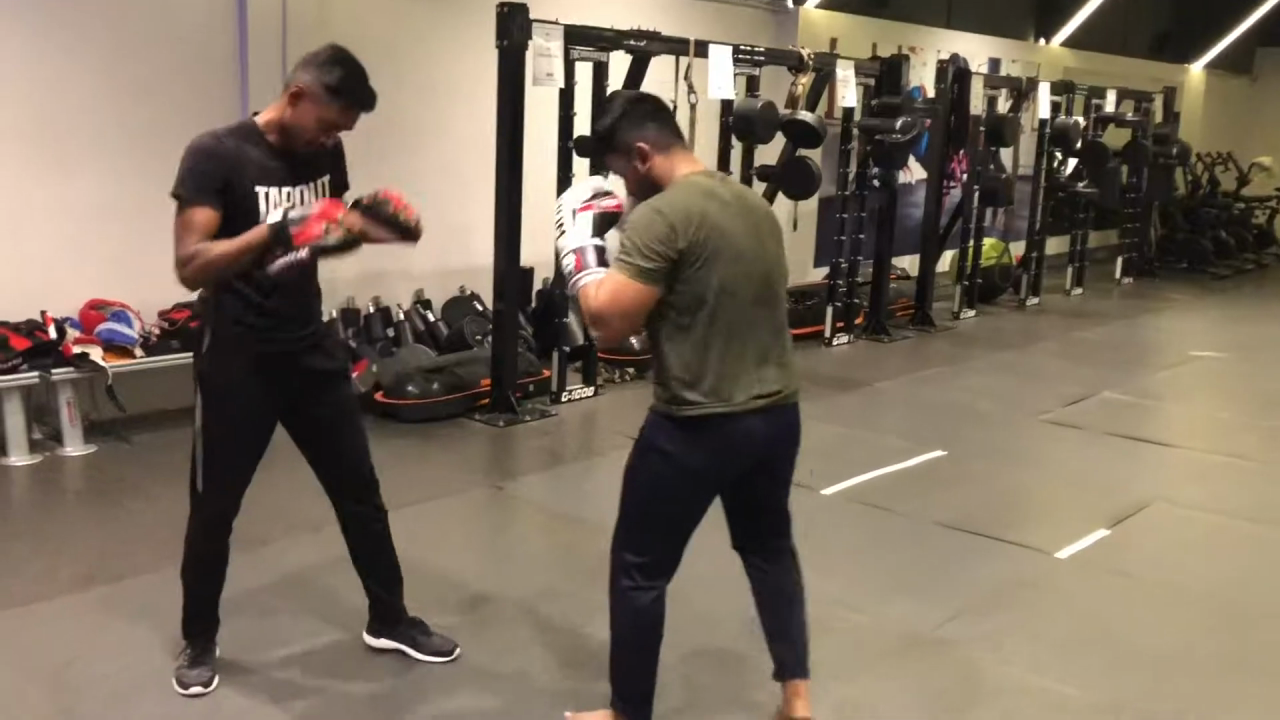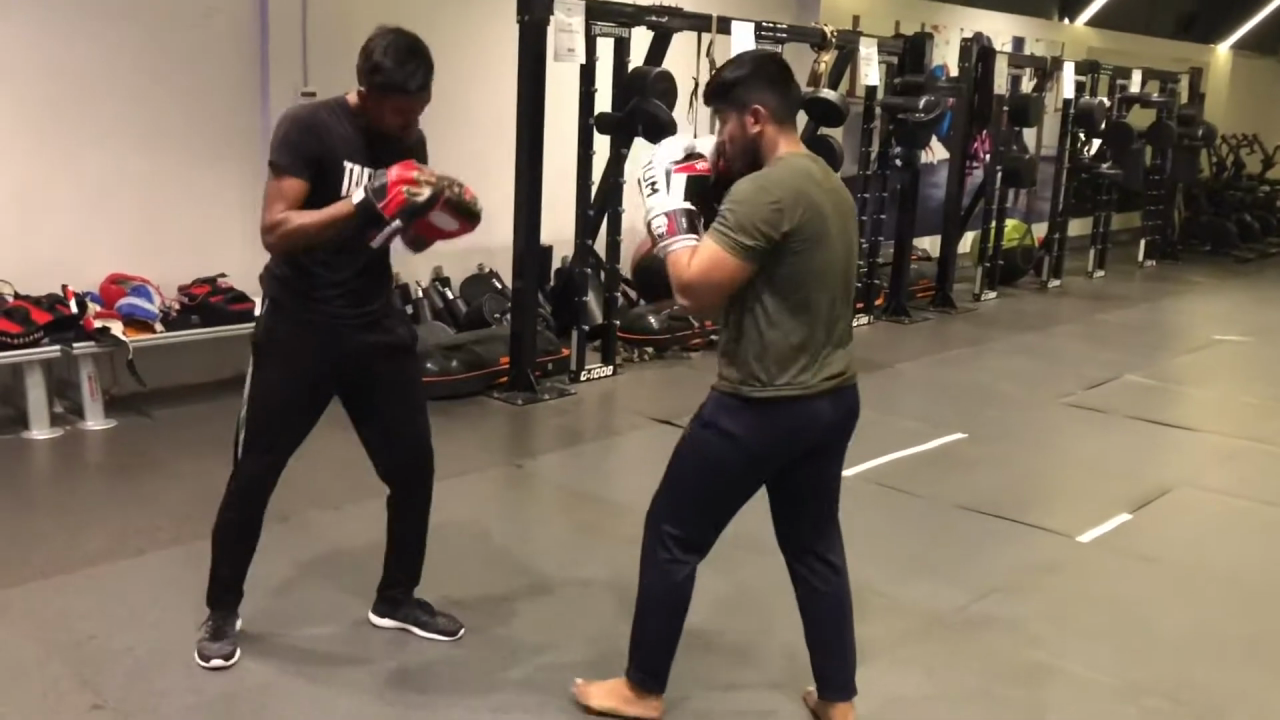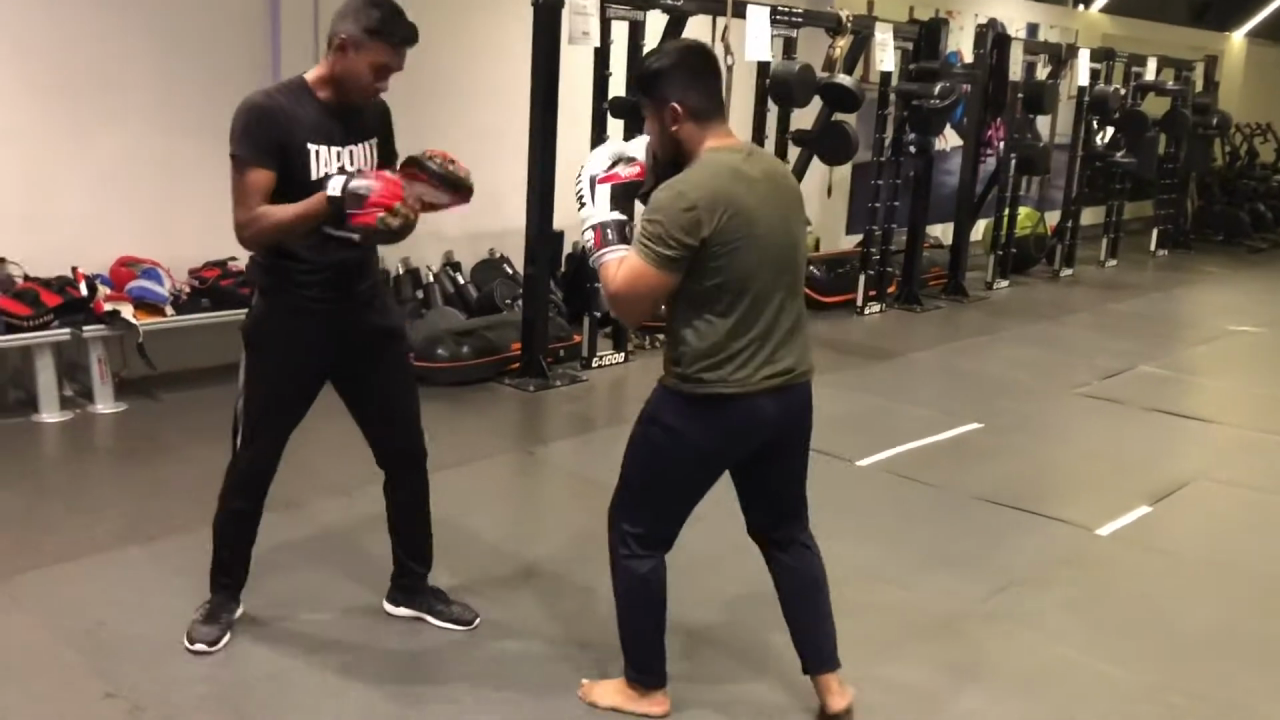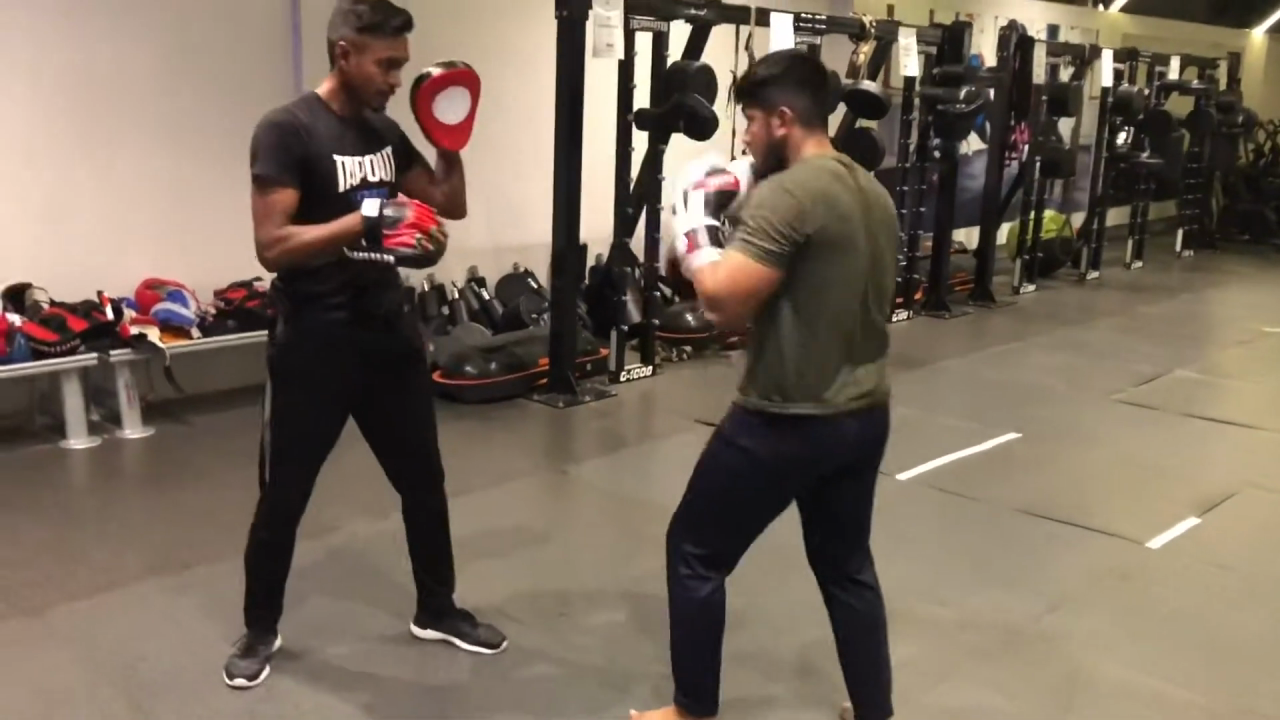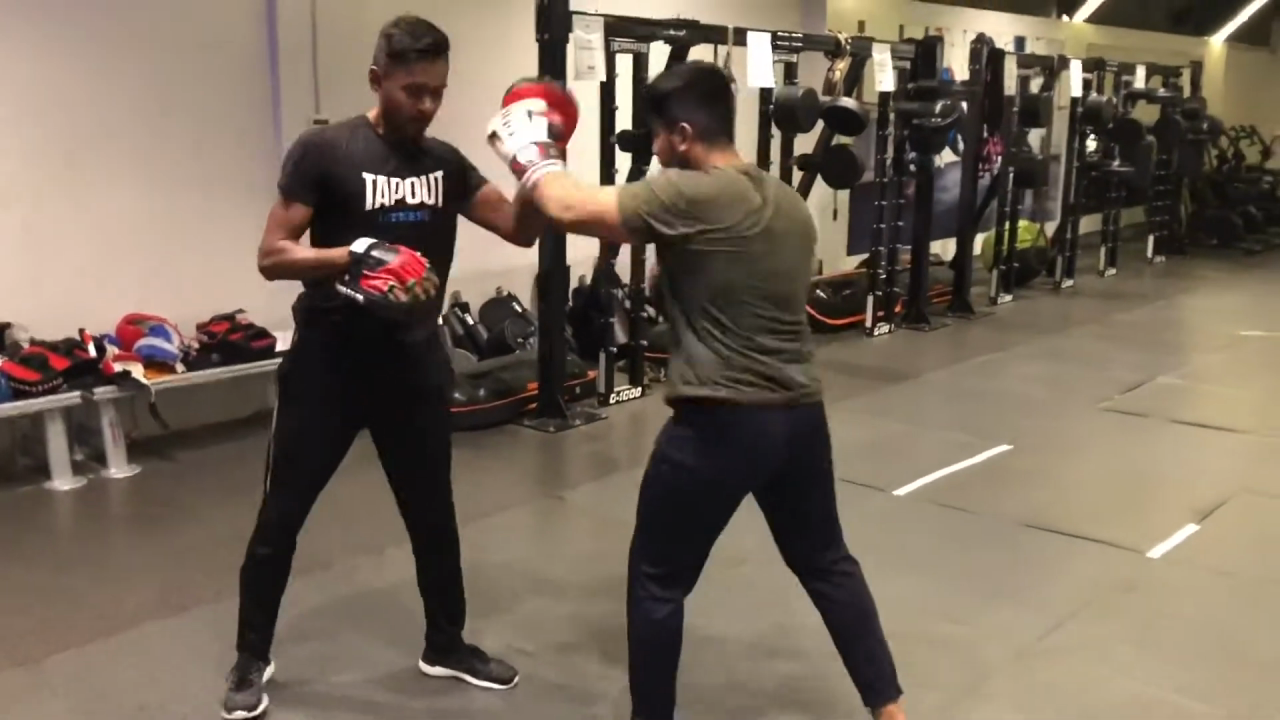
dt=0.4s
person 1, frame 1
left shoulder: (324, 154)
right shoulder: (214, 155)
right elbow: (191, 266)
left wrist: (371, 222)
right wrist: (281, 230)
left hip: (311, 350)
right hip: (238, 359)
left knee: (359, 489)
right knee: (214, 507)
left ankle: (389, 619)
right ankle: (199, 641)
person 1, frame 2
left shoulder: (409, 141)
right shoulder: (308, 127)
left elbow: (413, 237)
right elbow: (276, 231)
left wrist: (444, 215)
right wrist: (368, 202)
left hip: (377, 325)
right hip: (299, 327)
left knee: (412, 466)
right knee: (254, 473)
left ankle: (396, 599)
right ankle: (222, 612)
person 1, frame 3
left shoulder: (374, 115)
right shoulder: (267, 113)
right elbow: (250, 226)
left wrist: (417, 194)
right wrist: (336, 197)
left hip: (365, 310)
right hip: (287, 316)
left knee: (405, 453)
right knee: (252, 464)
left ankle: (410, 586)
right ankle: (224, 596)
person 1, frame 4
left shoulder: (382, 129)
right shoulder: (287, 130)
left elbow: (450, 205)
right elbow: (273, 247)
left wrist: (449, 139)
right wrist: (366, 218)
left hip: (389, 333)
right hip: (314, 343)
left knee: (423, 479)
right knee: (284, 495)
left ankle: (436, 609)
right ankle: (259, 630)
person 1, frame 5
left shoulder: (443, 159)
right shoulder: (324, 150)
left elbow: (521, 231)
right elbow: (272, 256)
right wrist: (358, 255)
left hip: (414, 363)
right hip: (327, 363)
left knee: (432, 514)
right knee: (281, 515)
left ankle: (445, 645)
right ankle: (252, 659)
person 2, frame 1
left shoulder: (661, 216)
right shoulder: (753, 203)
left elbow: (608, 322)
left wrist: (578, 245)
left hip: (697, 427)
right hip: (776, 414)
left knee: (639, 569)
right knee: (768, 547)
person 2, frame 2
left shoulder: (766, 192)
right shoulder: (830, 186)
left elbow: (696, 288)
left wrist: (666, 203)
right wrist: (719, 174)
left hip: (760, 408)
right hip: (831, 401)
left knee: (672, 538)
right knee: (816, 549)
person 2, frame 3
left shoulder: (687, 196)
right shoulder: (777, 174)
left elbow: (628, 300)
left wrist: (601, 212)
right wrist: (653, 173)
left hip: (705, 404)
right hip: (788, 393)
left knee: (636, 535)
right knee: (786, 534)
person 2, frame 4
left shoulder: (787, 194)
right shoulder: (873, 194)
left elbow: (723, 303)
left wrist: (693, 224)
right wrist: (749, 195)
left hip: (783, 424)
right hip: (863, 417)
left knee: (695, 554)
right knee: (847, 568)
person 2, frame 5
left shoulder: (688, 196)
right shoulder: (789, 202)
left elbow: (570, 208)
left wrist: (525, 148)
left hip: (717, 430)
right hip: (799, 417)
left knee: (657, 581)
right knee: (827, 563)
